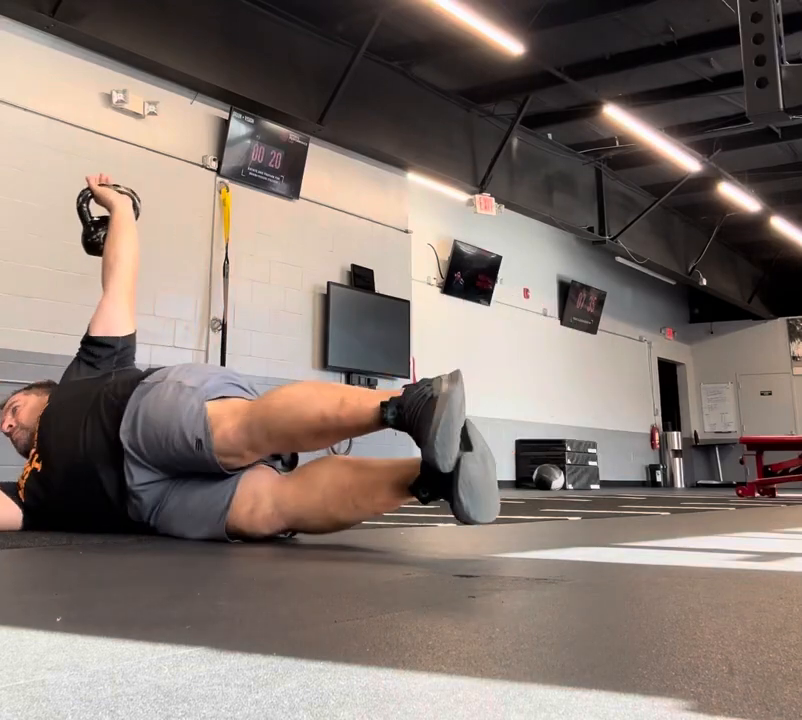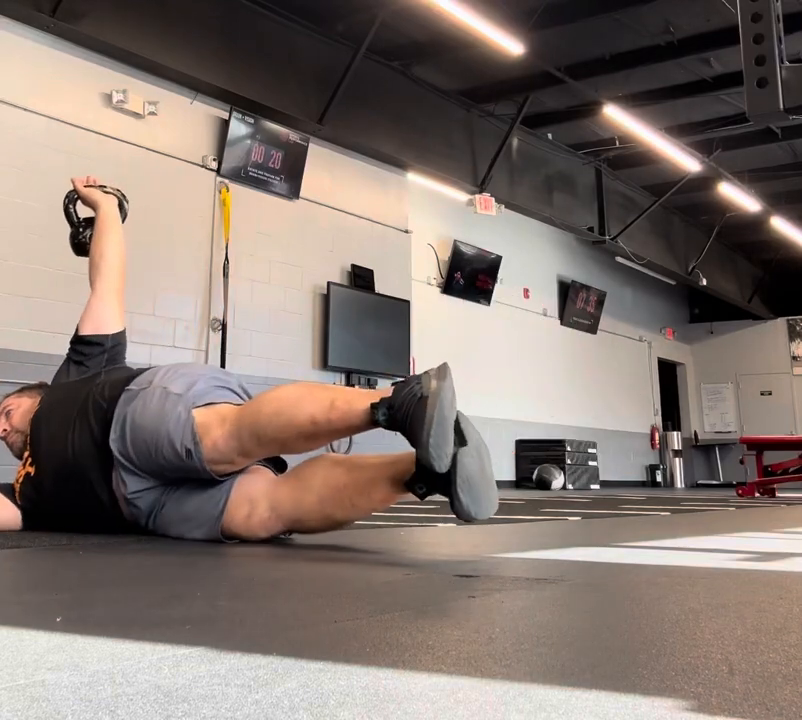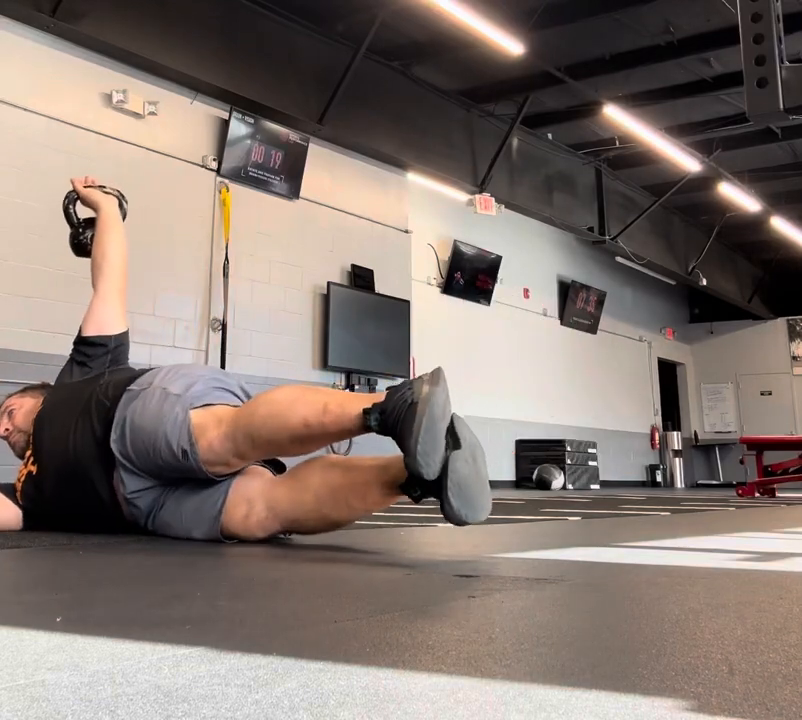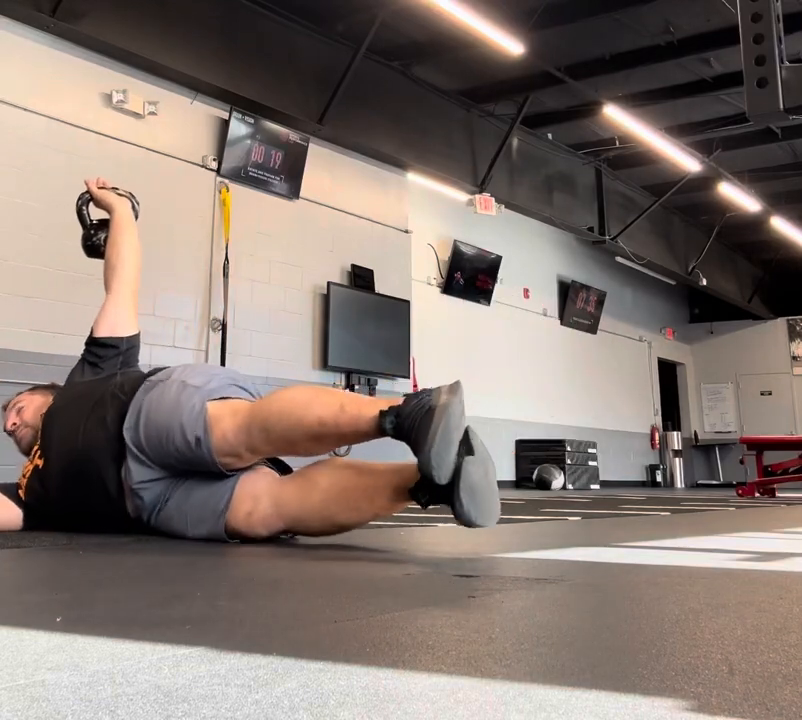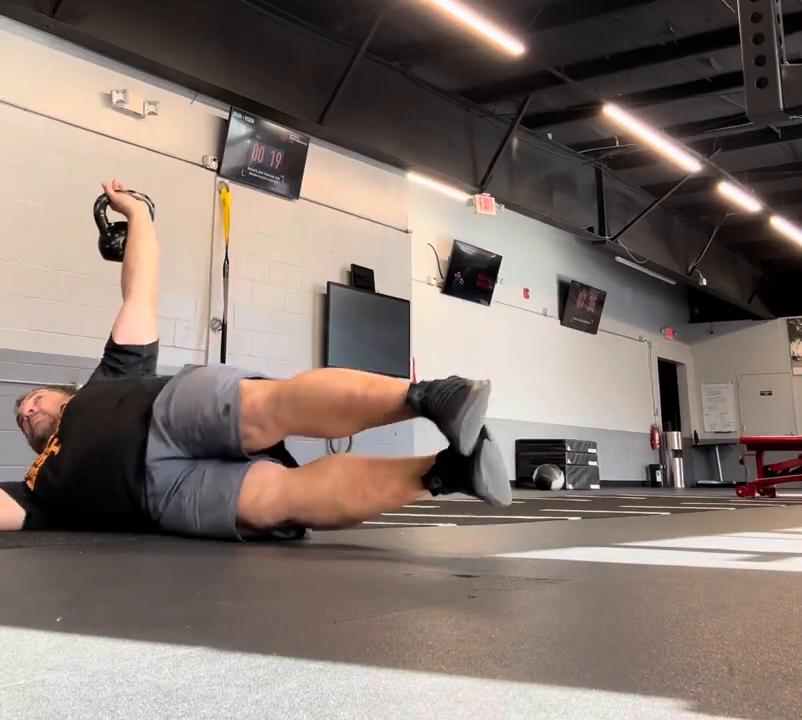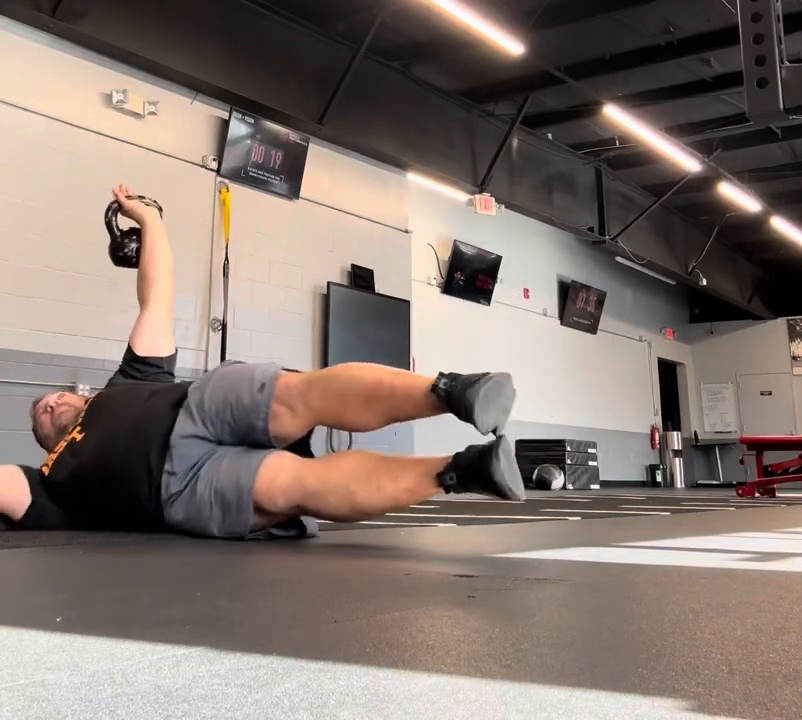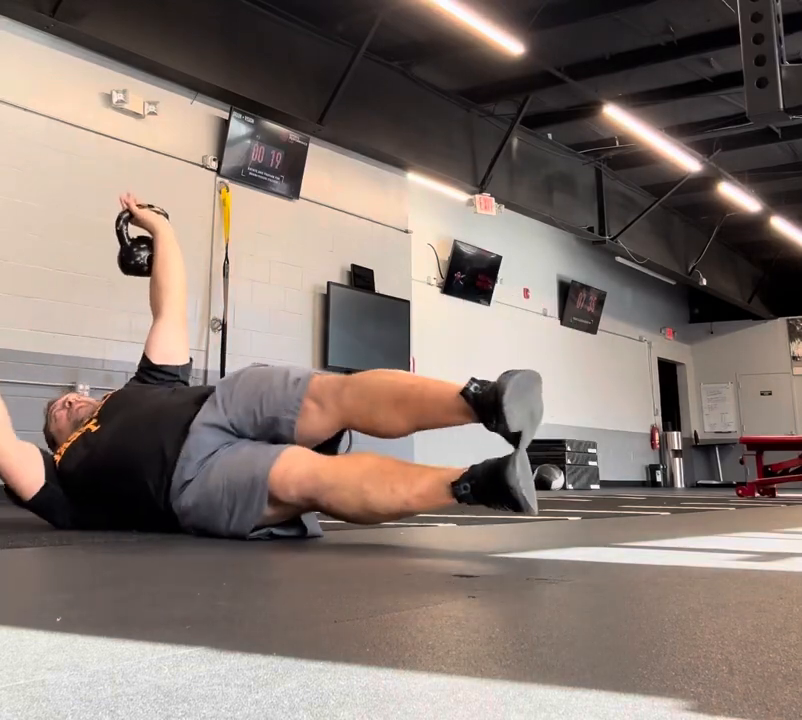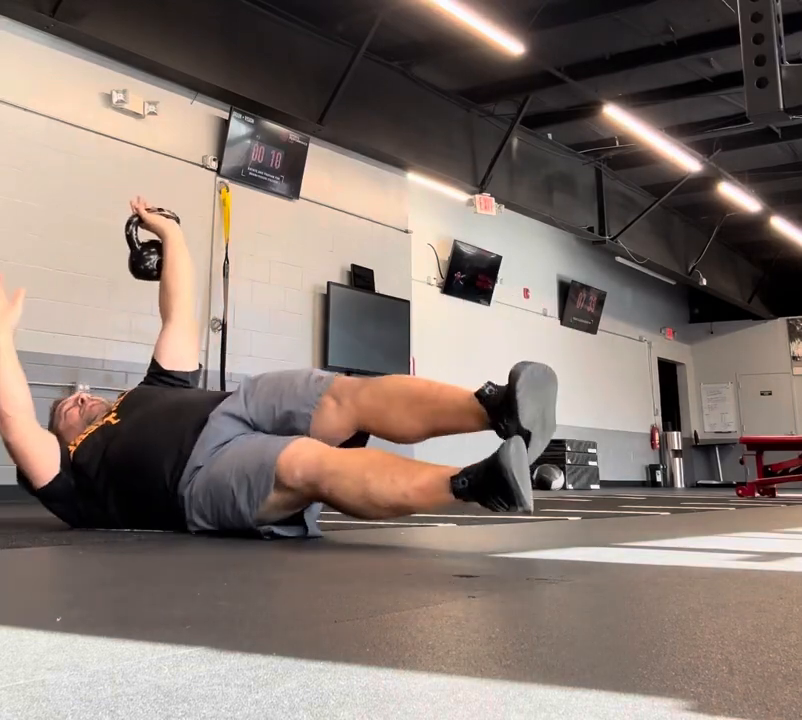
dt=0.2s
person 1, frame 1
left shoulder: (87, 375)
left elbow: (118, 289)
left wrist: (121, 208)
right hip: (161, 493)
left knee: (243, 431)
right knee: (269, 506)
left ankle: (408, 405)
right ankle: (432, 477)
person 1, frame 2
left shoulder: (77, 376)
left elbow: (106, 286)
left wrist: (104, 207)
right hip: (155, 497)
left knee: (230, 437)
right knee: (265, 509)
right ankle: (428, 471)
person 1, frame 3
left shoulder: (82, 376)
left elbow: (109, 286)
left wrist: (106, 209)
right hip: (156, 497)
left knee: (223, 441)
right knee: (260, 511)
right ankle: (423, 473)
person 1, frame 4
left shoulder: (92, 376)
left elbow: (121, 291)
left wrist: (119, 210)
right hip: (162, 493)
left knee: (240, 429)
right knee: (263, 508)
left ankle: (408, 414)
right ankle: (433, 481)
person 1, frame 5
left shoulder: (113, 380)
right shoulder: (46, 488)
left elbow: (139, 296)
left wrist: (137, 213)
right hip: (172, 487)
left knee: (265, 407)
right knee: (274, 499)
left ankle: (427, 397)
right ankle: (447, 471)
person 1, frame 6
left shoulder: (131, 385)
right shoulder: (56, 483)
left elbow: (156, 304)
left wrist: (149, 220)
right hip: (185, 484)
left knee: (296, 395)
right knee: (289, 484)
left ankle: (448, 390)
right ankle: (461, 470)
person 1, frame 7
left shoulder: (146, 390)
right shoulder: (68, 476)
left elbow: (170, 315)
left wrist: (160, 229)
right hip: (197, 477)
left knee: (333, 394)
right knee: (303, 477)
left ankle: (481, 400)
right ankle: (477, 483)
person 1, frame 8
left shoulder: (155, 393)
right shoulder: (75, 475)
left elbow: (179, 321)
left wrist: (170, 233)
right hip: (204, 474)
left knee: (351, 396)
right knee: (307, 464)
left ankle: (495, 407)
right ankle: (476, 482)
